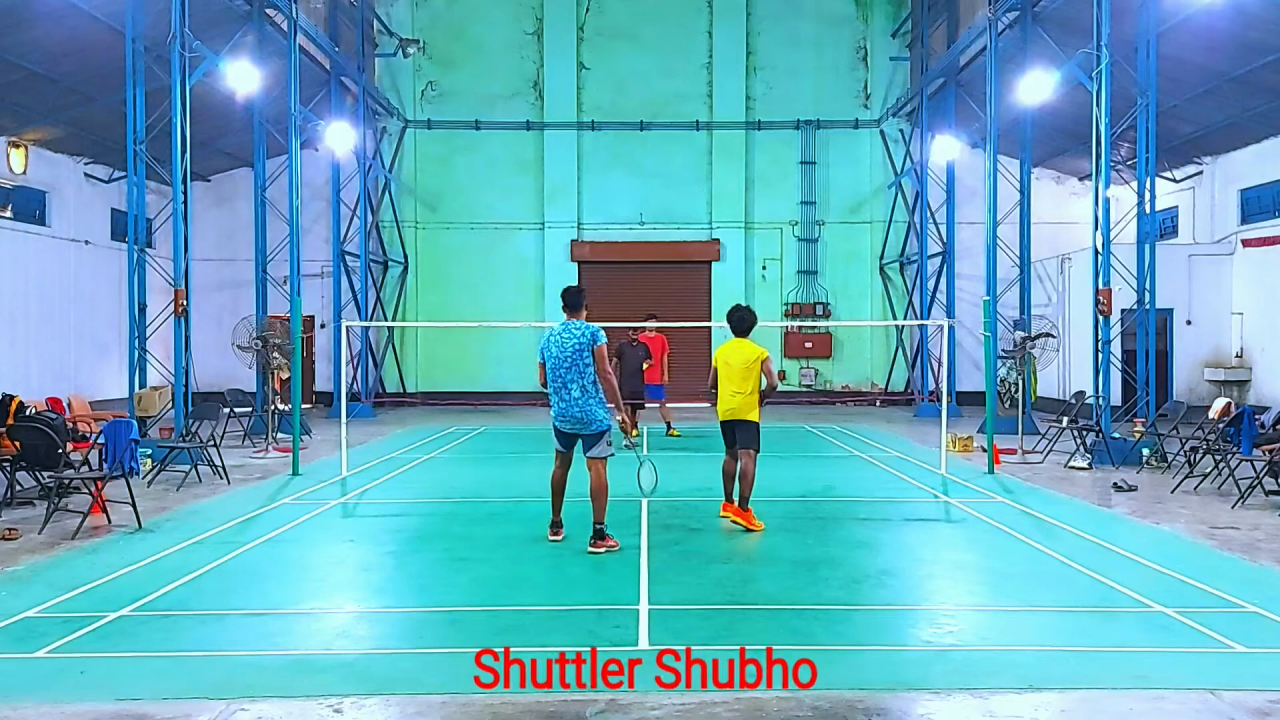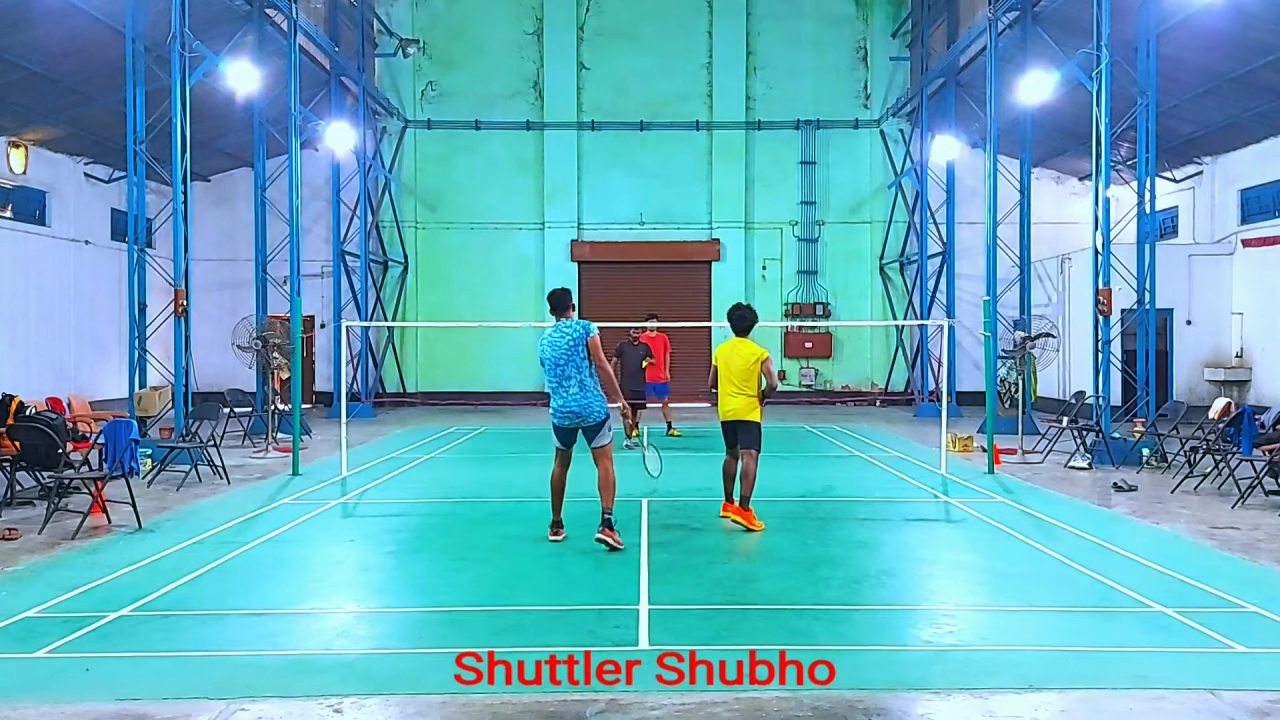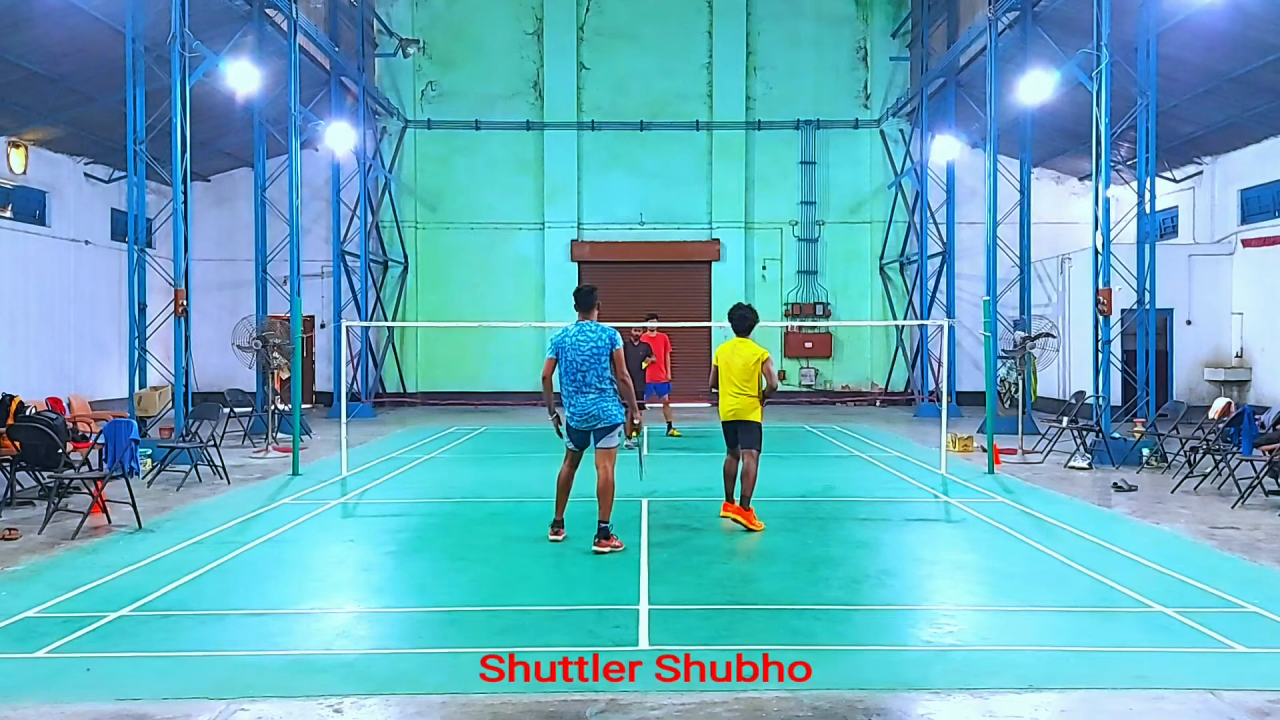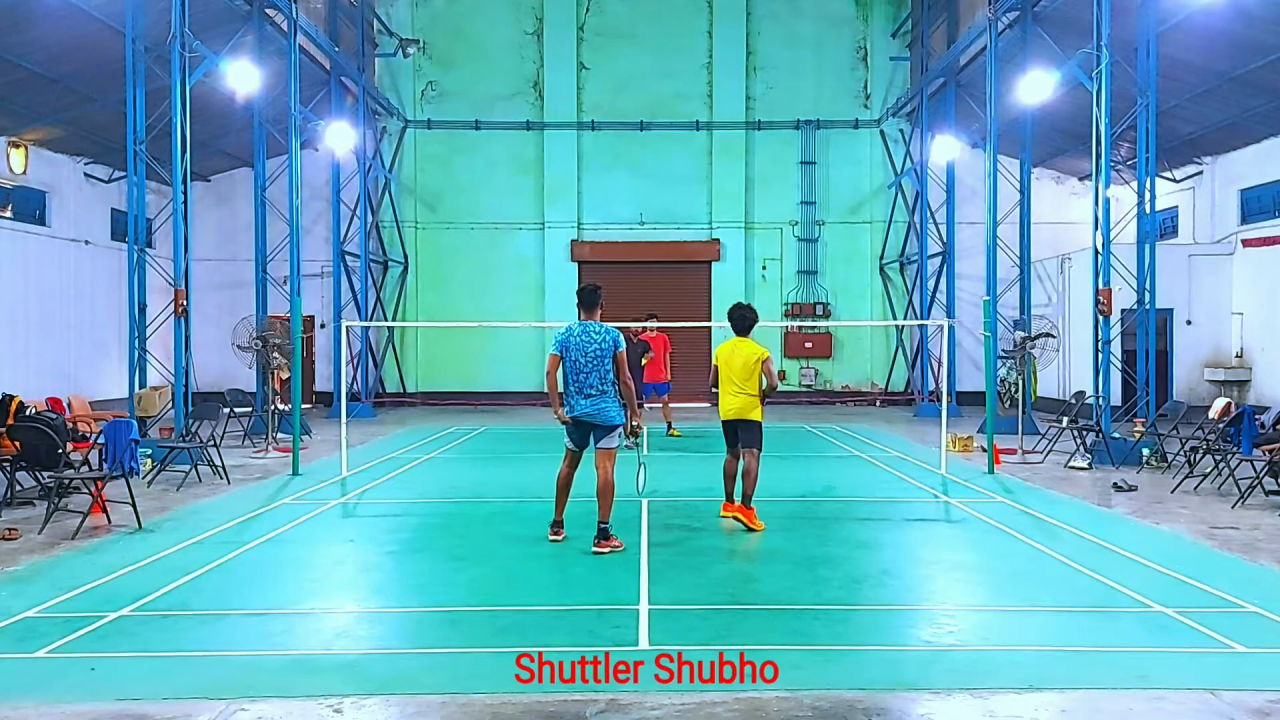
dt=0.5s
person 1, frame 1
left shoulder: (548, 337)
right shoulder: (593, 333)
left elbow: (543, 381)
right elbow: (605, 373)
right wrist: (620, 410)
left hip: (561, 413)
right hip: (593, 413)
left knee: (561, 465)
right knee: (597, 470)
left ankle: (556, 525)
right ankle: (599, 535)
person 1, frame 2
left shoulder: (544, 341)
right shoulder: (585, 328)
right elbow: (601, 364)
right wrist: (620, 399)
left hip: (560, 410)
right hip: (592, 407)
left knee: (561, 464)
right knee: (604, 464)
left ankle: (556, 525)
right ankle: (606, 524)
person 1, frame 3
left shoulder: (560, 337)
right shoulder: (610, 335)
left elbow: (546, 376)
right elbow: (622, 377)
left wrist: (553, 413)
right wrist: (634, 411)
left hip: (575, 414)
right hip: (607, 411)
left knee: (569, 465)
right knee: (605, 469)
left ankle: (557, 525)
right ankle: (603, 535)
person 1, frame 4
left shoulder: (564, 335)
right shoulder: (613, 336)
left elbow: (551, 372)
right elbow: (625, 379)
left wrist: (557, 408)
right wrist: (633, 414)
left hip: (575, 413)
right hip: (608, 412)
left knee: (568, 465)
right knee: (605, 469)
left ankle: (557, 525)
right ankle: (602, 535)
person 2, frame 1
left shoulder: (720, 351)
right shoulder: (759, 353)
left elbow: (711, 385)
right elbow: (772, 383)
right wrist: (762, 397)
left hip: (725, 411)
right hip: (747, 411)
left knee: (731, 455)
right knee: (748, 457)
left ankle: (728, 504)
right ankle: (742, 510)
person 2, frame 2
left shoulder: (720, 350)
right shoulder: (759, 353)
left elbow: (712, 383)
right elbow: (772, 384)
right wrist: (762, 397)
left hip: (726, 411)
right hip: (748, 411)
left knee: (732, 455)
right knee: (749, 457)
left ankle: (728, 504)
right ankle: (744, 510)
person 2, frame 3
left shoulder: (721, 350)
right shoulder: (760, 353)
left elbow: (713, 383)
right elbow: (772, 385)
right wrist: (762, 397)
left hip: (727, 411)
right hip: (749, 411)
left knee: (732, 454)
right knee: (750, 457)
left ankle: (729, 504)
right ankle: (744, 509)
person 2, frame 4
left shoulder: (721, 350)
right shoulder: (760, 352)
left elbow: (713, 382)
right elbow: (773, 384)
right wrist: (762, 396)
left hip: (727, 411)
right hip: (749, 411)
left knee: (732, 454)
right knee: (751, 456)
left ankle: (729, 504)
right ankle: (746, 508)
